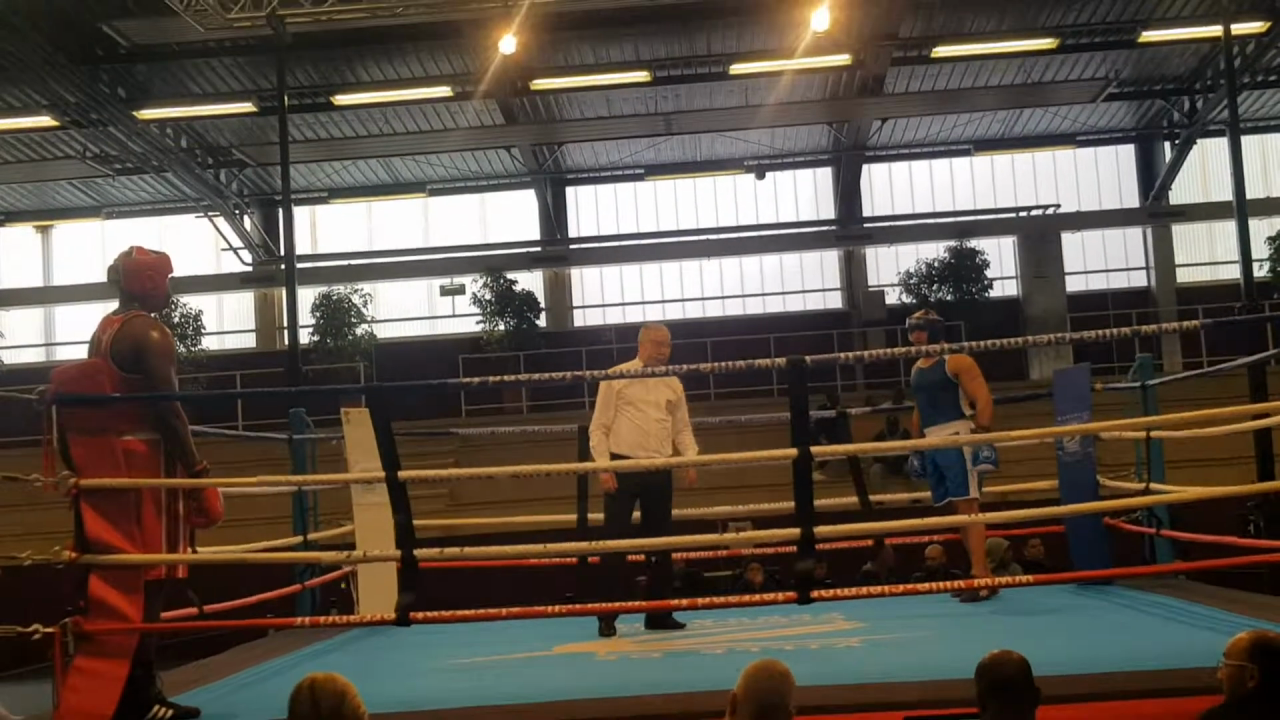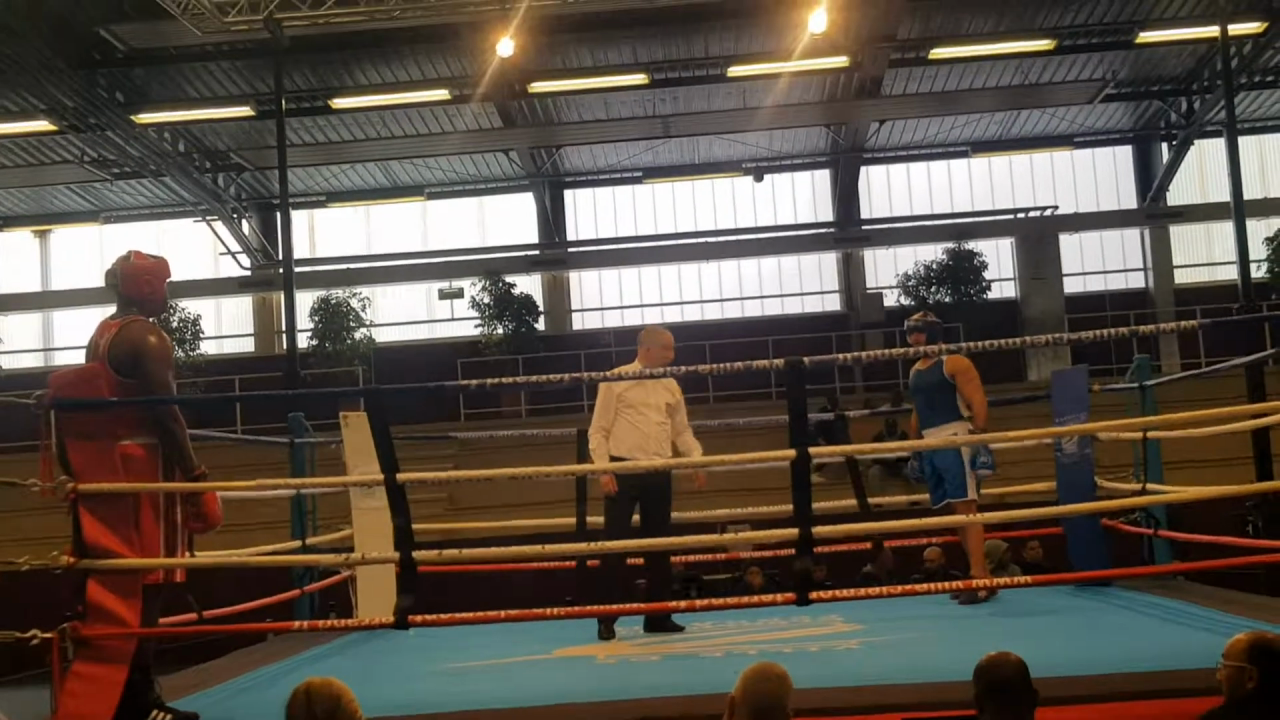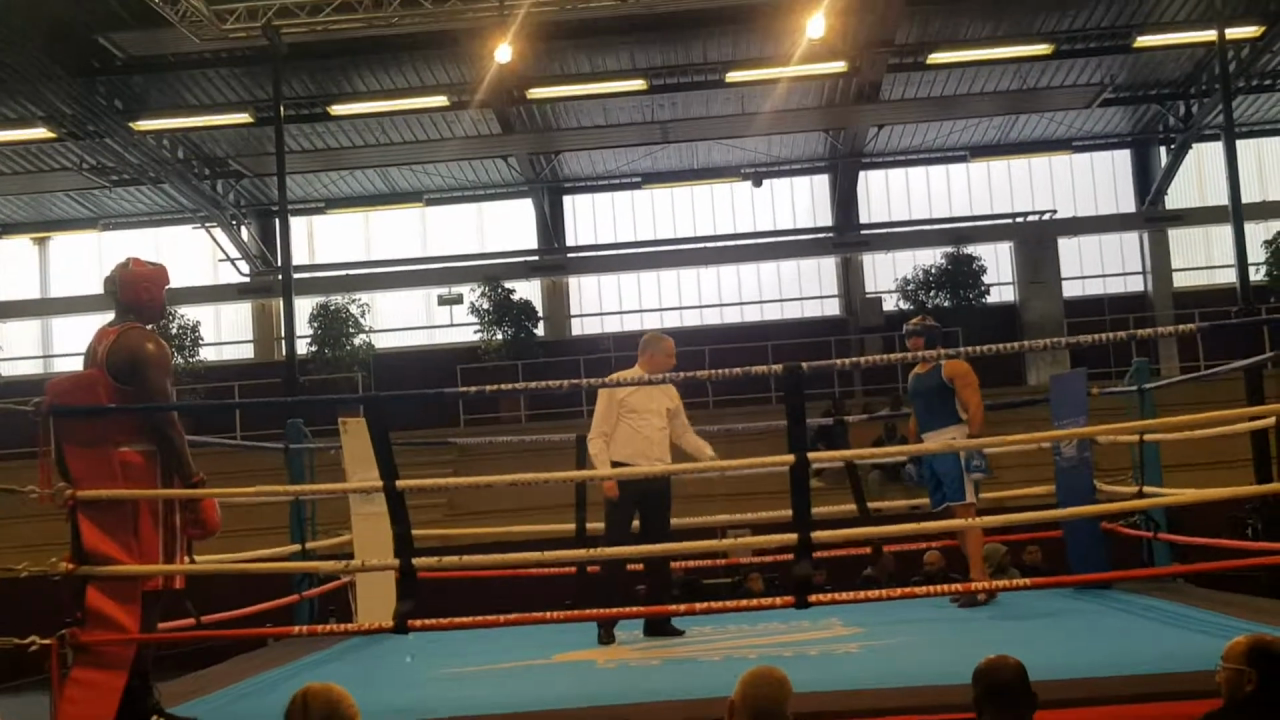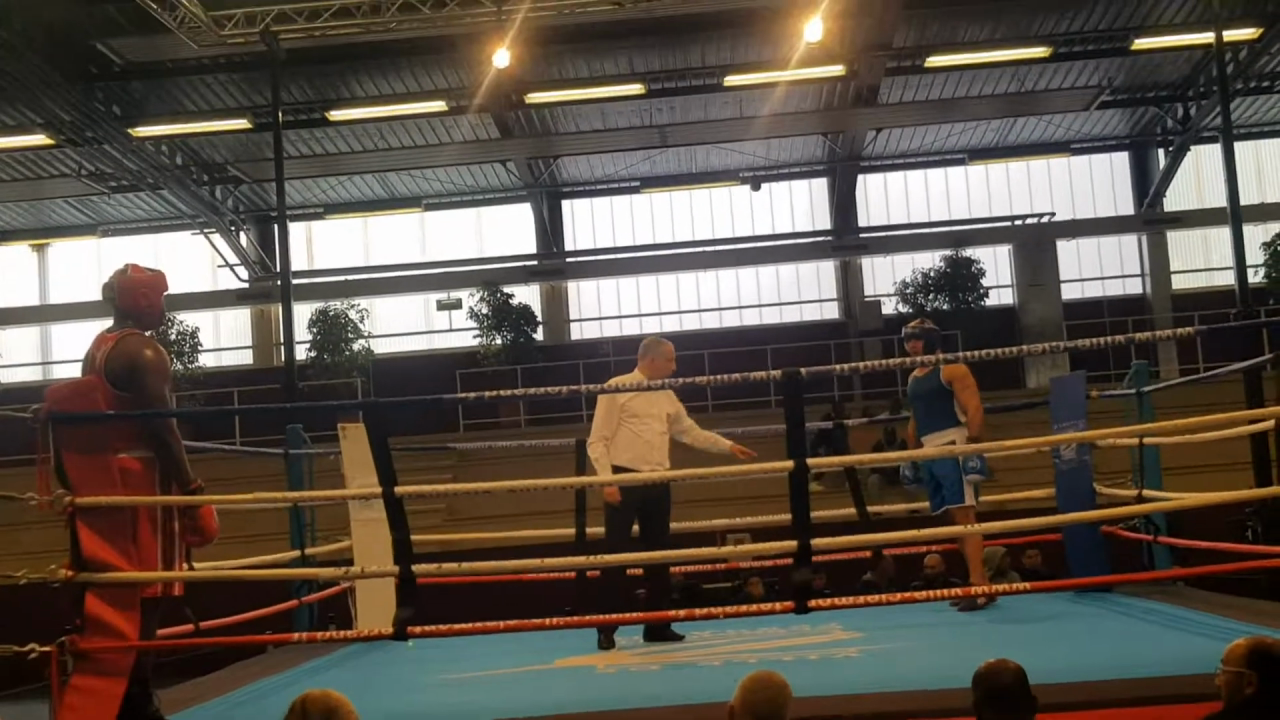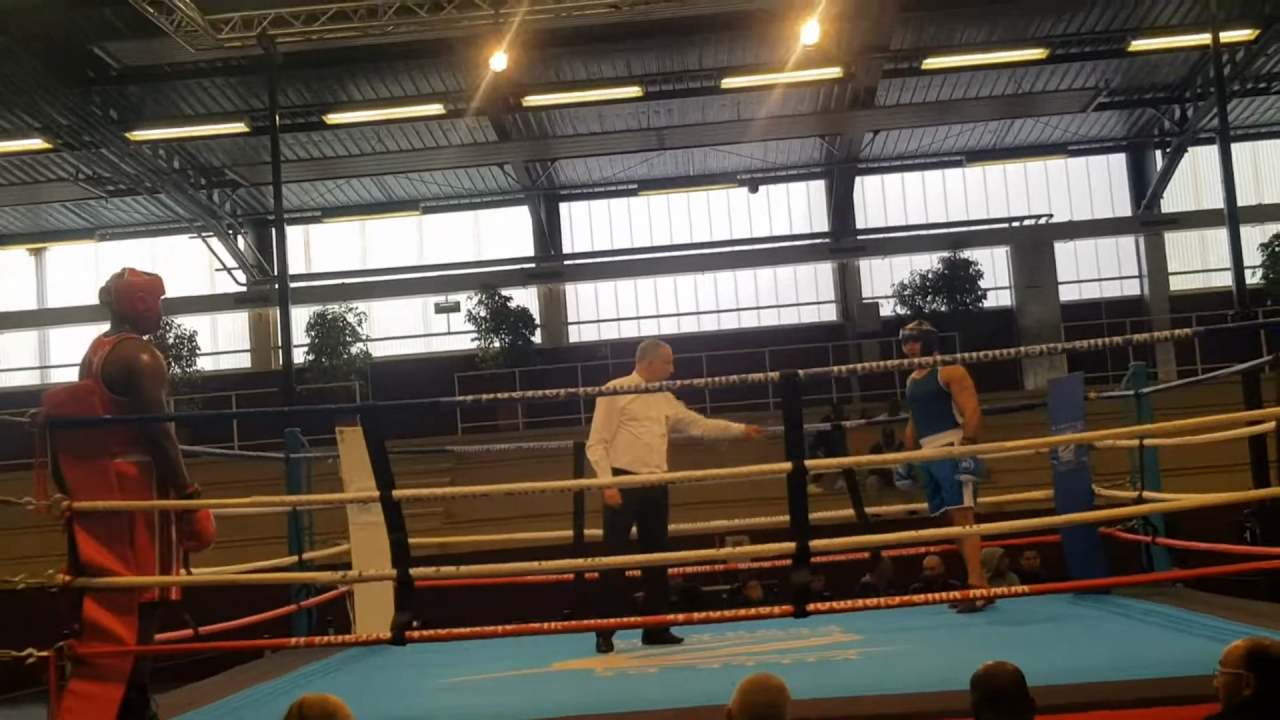
dt=0.1s
person 1, frame 1
left shoulder: (102, 331)
right shoulder: (148, 334)
left elbow: (105, 406)
right elbow: (167, 410)
right wrist: (198, 474)
left hip: (108, 470)
right hip: (143, 467)
left knee: (118, 582)
right knee: (141, 581)
person 1, frame 2
left shoulder: (100, 336)
right shoulder: (146, 338)
left elbow: (103, 408)
right elbow: (164, 414)
right wrist: (197, 478)
left hip: (105, 474)
right hip: (140, 470)
left knee: (117, 586)
right knee: (139, 587)
person 1, frame 3
left shoulder: (97, 343)
right shoulder: (145, 346)
left elbow: (104, 416)
right elbow: (163, 421)
right wrist: (195, 485)
left hip: (105, 482)
right hip: (139, 478)
left knee: (115, 595)
right knee: (137, 595)
person 1, frame 4
left shoulder: (97, 349)
right shoulder: (142, 351)
left elbow: (104, 423)
right elbow: (161, 427)
right wrist: (193, 492)
left hip: (101, 487)
right hip: (138, 486)
left knee: (114, 600)
right knee: (137, 600)
person 1, frame 5
left shoulder: (93, 353)
right shoulder: (139, 355)
left elbow: (102, 428)
right elbow: (158, 433)
right wrist: (190, 497)
left hip: (101, 493)
right hip: (136, 493)
left knee: (112, 606)
right knee: (134, 605)
person 2, frame 1
left shoulder: (673, 384)
right shoulder: (616, 376)
left elbow: (683, 428)
right elbow: (599, 427)
left wrist: (690, 459)
right wrist: (603, 467)
left hip: (659, 470)
right hip: (623, 467)
left knee: (660, 541)
right knee: (615, 541)
left ankle: (659, 613)
right ankle: (607, 617)
person 2, frame 2
left shoulder: (671, 386)
right shoulder: (617, 380)
left elbow: (683, 431)
right elbow: (598, 431)
left wrist: (697, 461)
right wrist: (604, 470)
left hip: (659, 473)
right hip: (624, 471)
right knee: (615, 544)
left ankle: (657, 616)
right ankle: (606, 620)
person 2, frame 3
left shoulder: (669, 392)
right shoulder: (617, 384)
left elbow: (683, 433)
right elbow: (598, 436)
left wrist: (710, 457)
right wrist: (606, 475)
left hip: (658, 478)
right hip: (624, 476)
right knee: (615, 548)
left ankle: (657, 620)
right ankle: (606, 624)
person 2, frame 4
left shoulder: (667, 397)
right shoulder: (616, 389)
left elbow: (691, 432)
right elbow: (597, 441)
left wrist: (728, 446)
right wrist: (607, 480)
left hip: (657, 483)
left knee: (657, 554)
right knee: (615, 554)
left ankle: (657, 625)
right ankle: (606, 630)
person 2, frame 5
left shoulder: (665, 399)
right shoulder: (615, 391)
left elbow: (698, 424)
right elbow: (596, 443)
left wrist: (739, 429)
right wrist: (607, 483)
left hip: (655, 485)
right hip: (623, 483)
left knee: (656, 556)
right knee: (614, 557)
left ankle: (655, 628)
right ankle: (605, 633)
person 3, frame 1
left shoulder: (957, 361)
right shoulder: (917, 369)
left elbow: (983, 400)
left wrist: (983, 438)
left hip: (956, 440)
right hip: (932, 446)
left knee: (967, 505)
right knee: (956, 509)
left ankle: (980, 577)
right ankle: (983, 575)
person 3, frame 2
left shoulder: (955, 363)
right shoulder: (915, 371)
left elbow: (978, 403)
right wrist: (916, 452)
left hip: (955, 442)
right hip: (930, 447)
left knee: (966, 507)
right knee: (955, 511)
left ankle: (980, 579)
right ankle: (981, 576)
person 3, frame 3
left shoulder: (953, 367)
right shoulder: (914, 375)
left elbow: (975, 407)
left wrist: (974, 446)
right hip: (929, 451)
left knee: (964, 511)
right knee: (954, 515)
left ankle: (979, 581)
right ankle: (980, 579)
person 3, frame 4
left shoulder: (952, 369)
right shoulder: (913, 378)
left elbow: (974, 409)
left wrist: (972, 448)
left hip: (954, 448)
right hip: (929, 454)
left knee: (964, 514)
right knee: (953, 517)
left ankle: (978, 585)
right ankle: (980, 584)
person 3, frame 5
left shoulder: (950, 371)
right shoulder: (912, 380)
left elbow: (972, 411)
left wrist: (967, 449)
left hip: (951, 449)
left knee: (962, 515)
right knee: (952, 518)
left ankle: (977, 586)
right ankle: (979, 585)
